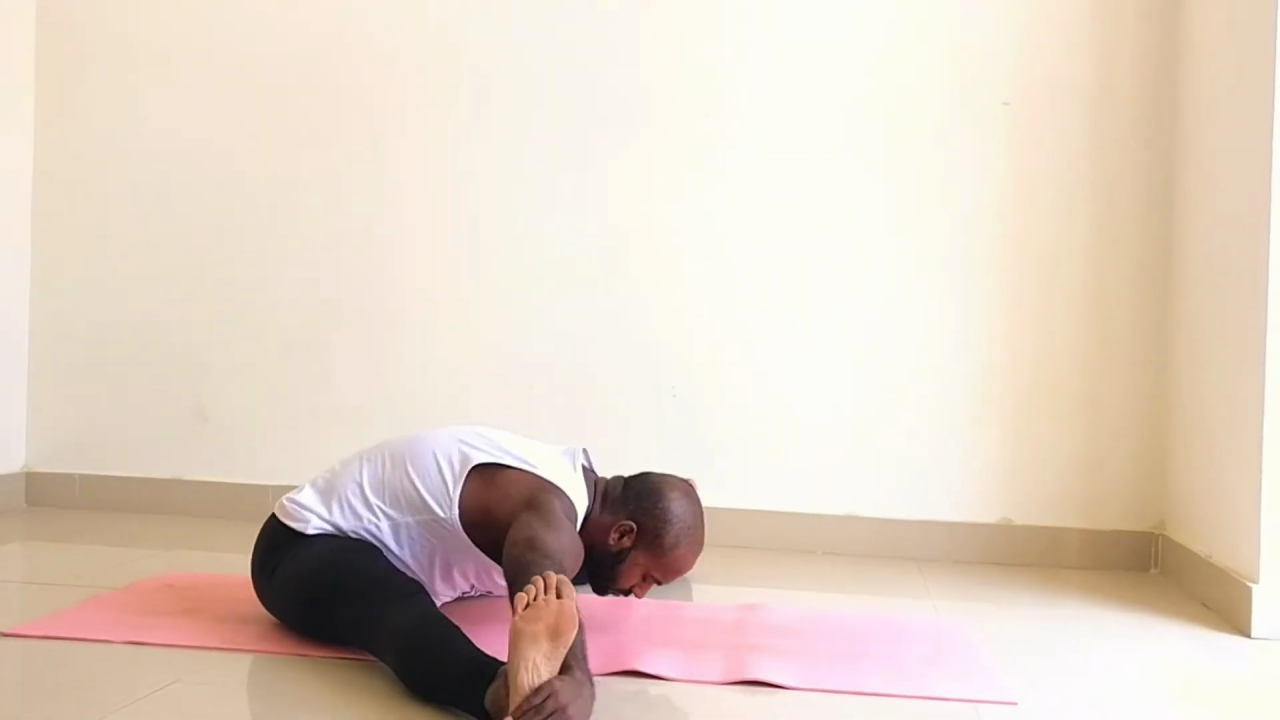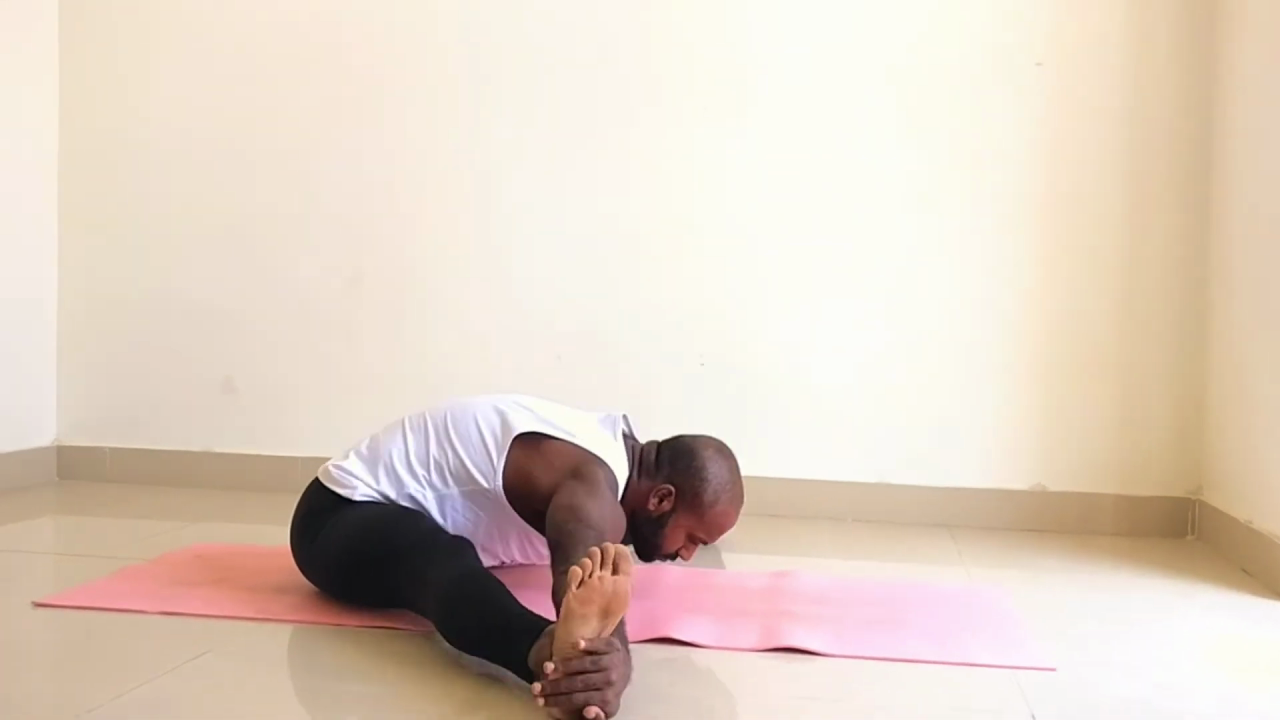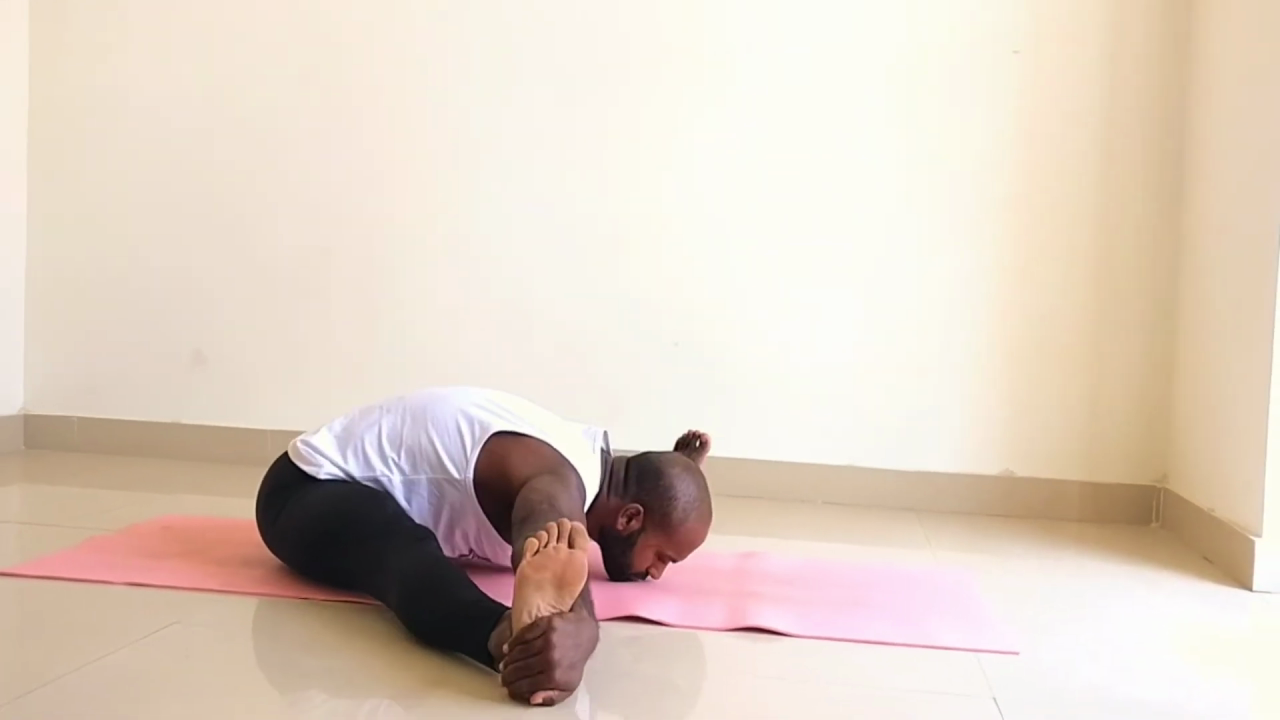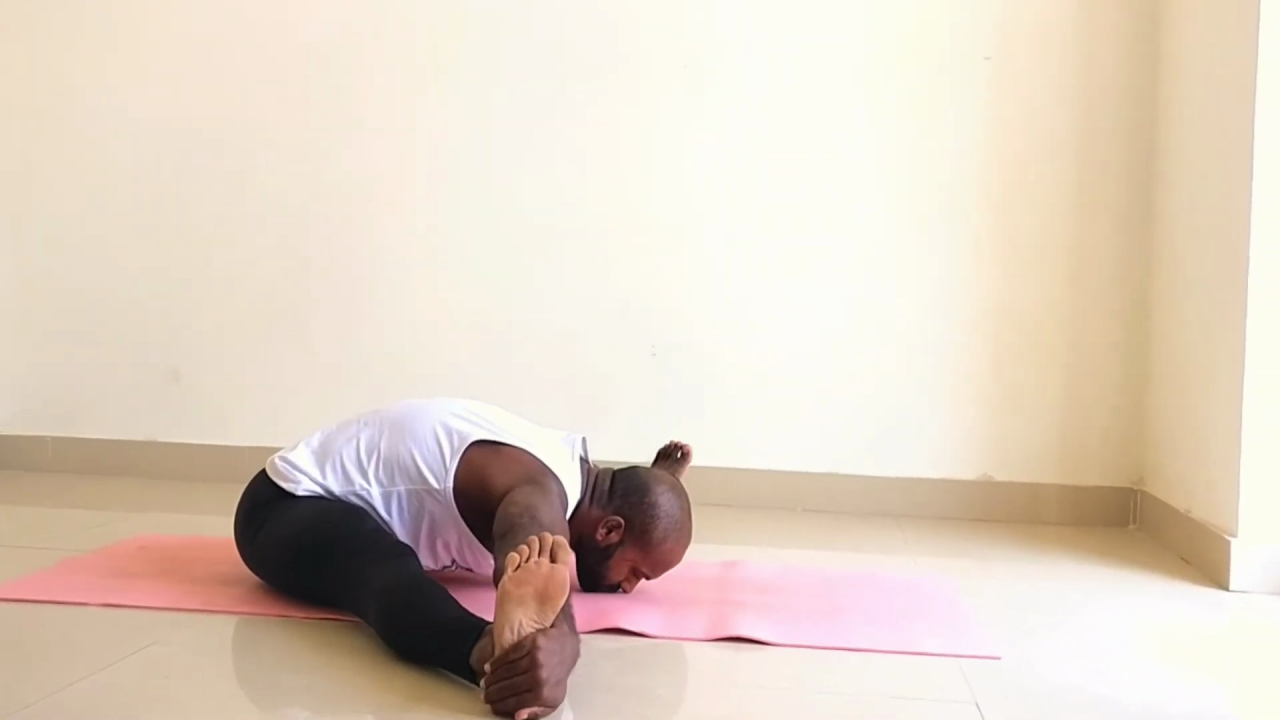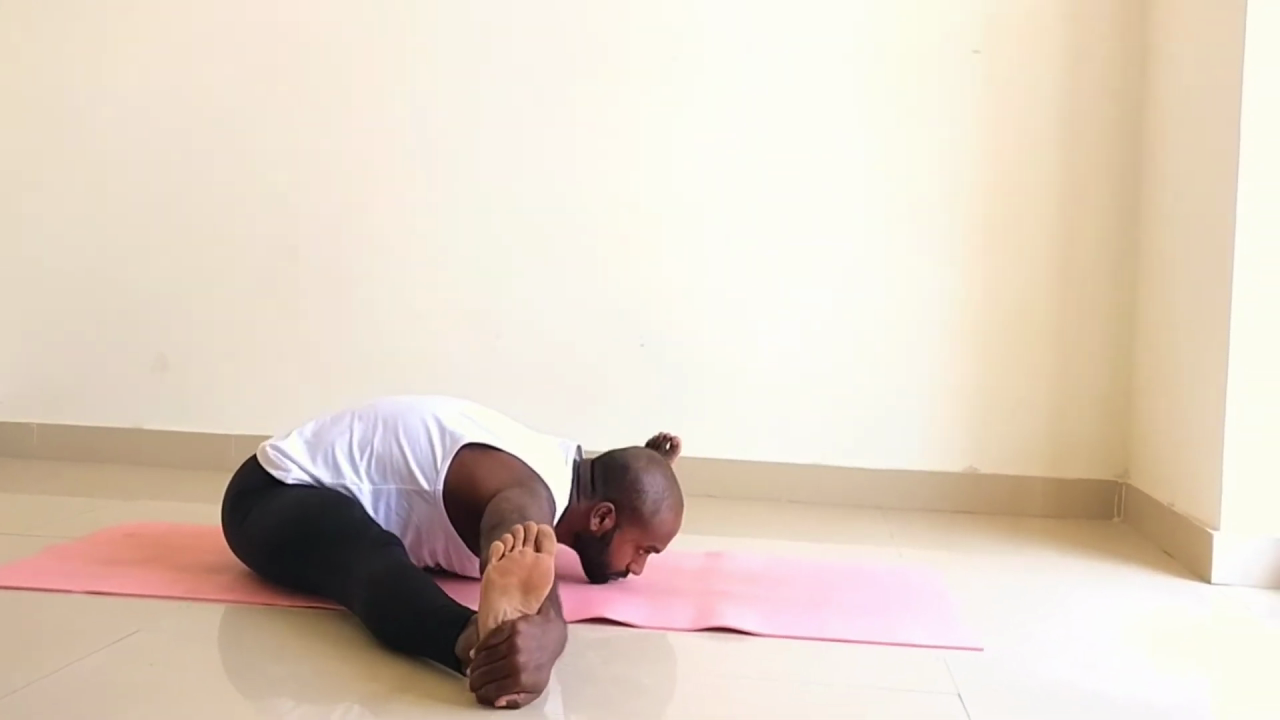
dt=0.5s
person 1, frame 1
left shoulder: (581, 486)
right shoulder: (549, 514)
right elbow: (546, 608)
right wrist: (578, 683)
left hip: (375, 539)
right hip: (304, 547)
right knee: (400, 606)
person 1, frame 2
left shoulder: (617, 447)
right shoulder: (591, 482)
right elbow: (587, 571)
right wrist: (615, 658)
left hip: (402, 507)
right hip: (341, 512)
right knee: (447, 562)
person 1, frame 3
left shoulder: (594, 458)
right shoulder: (559, 485)
right elbow: (549, 553)
left wrist: (679, 469)
right wrist: (578, 629)
left hip: (370, 475)
right hip: (309, 489)
right knee: (406, 551)
person 1, frame 4
left shoulder: (572, 466)
right shoulder: (539, 493)
right elbow: (534, 580)
left wrist: (654, 481)
right wrist: (560, 645)
left hip: (352, 490)
right hip: (288, 504)
right knee: (387, 570)
person 1, frame 5
left shoulder: (566, 467)
right shoulder: (526, 496)
right elbow: (524, 574)
left wrist: (645, 472)
right wrist: (546, 634)
left hip: (337, 480)
right hip: (277, 492)
right knee: (373, 558)
